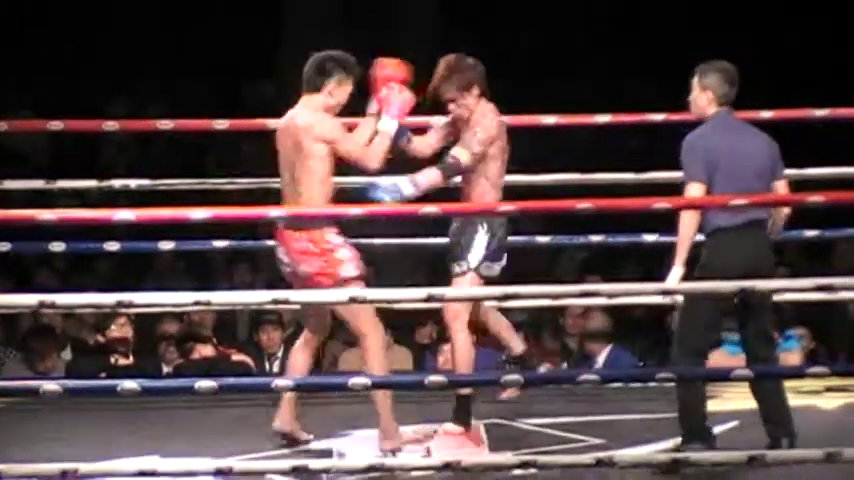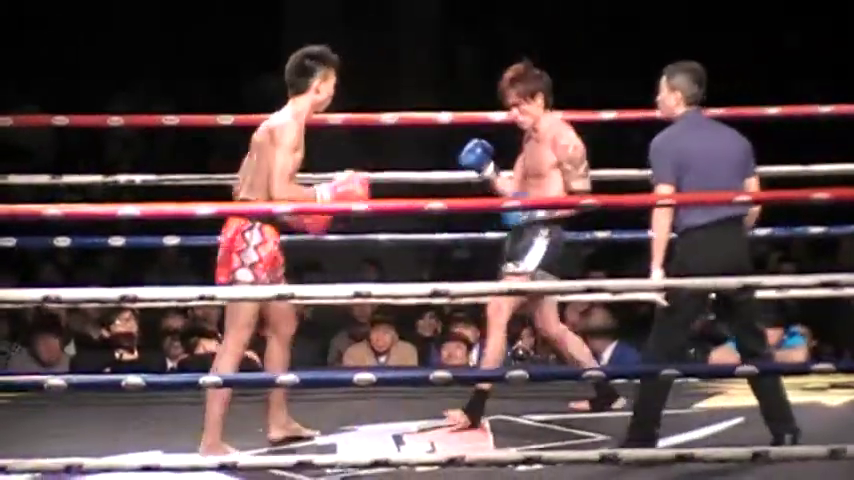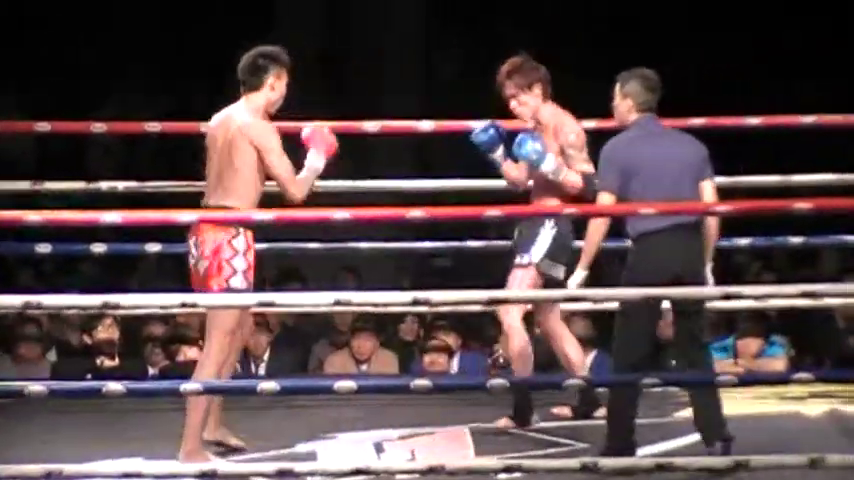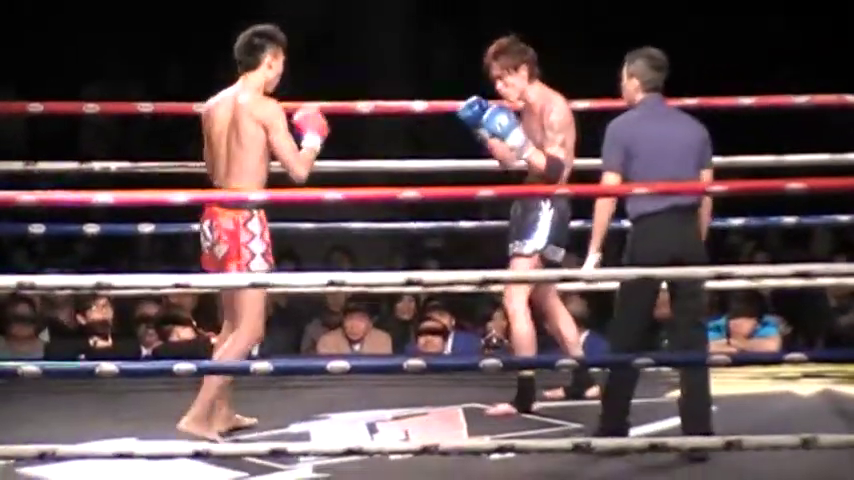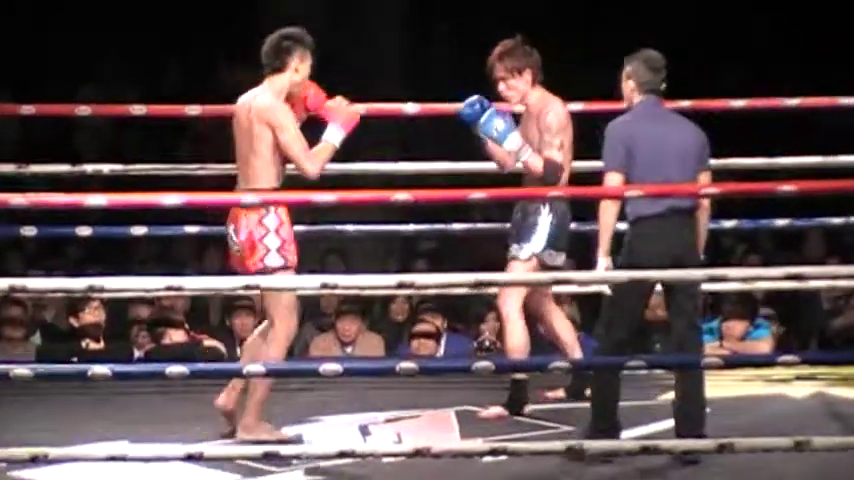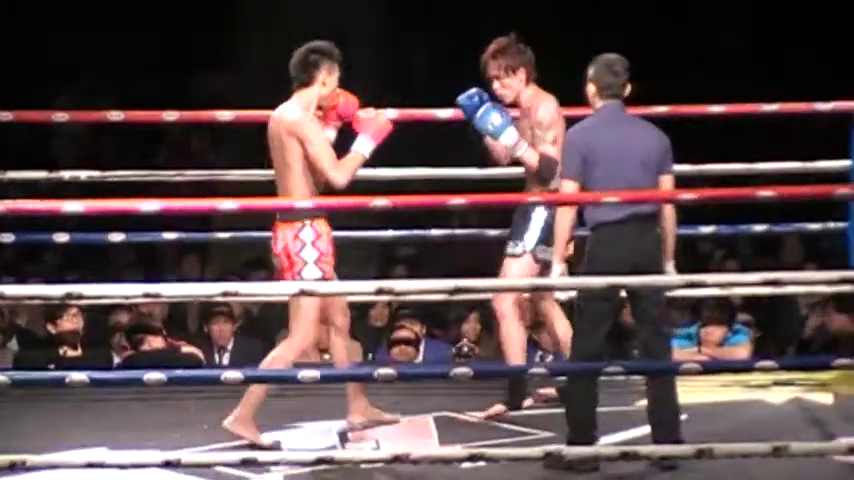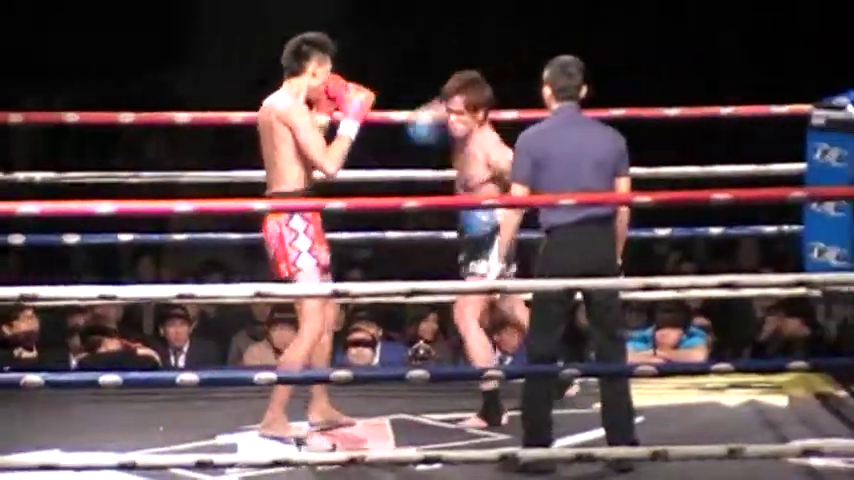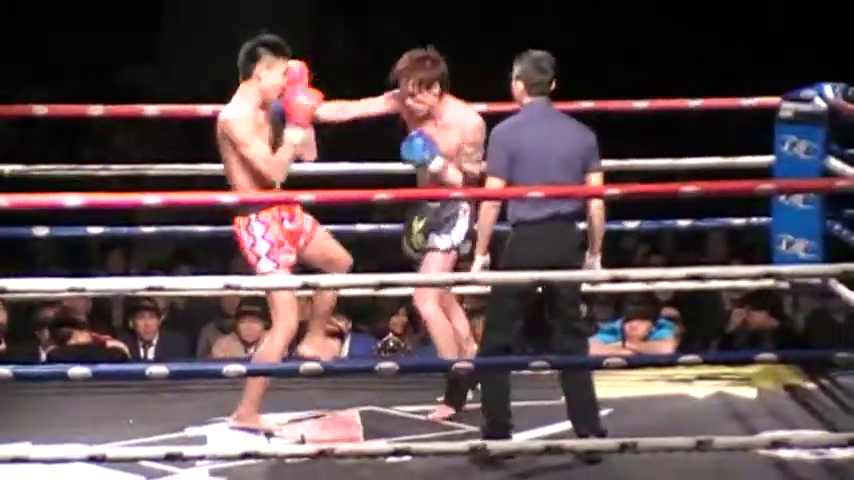
dt=0.3s
person 1, frame 1
left shoulder: (296, 121)
right shoulder: (317, 123)
left elbow: (353, 143)
right elbow: (372, 159)
left wrist: (378, 102)
right wrist: (393, 113)
left hip: (292, 239)
right hip: (317, 239)
left knee: (315, 330)
right knee: (373, 336)
left ankle: (285, 417)
right ankle: (389, 432)
person 1, frame 2
left shoulder: (277, 123)
right shoulder: (289, 128)
left elbow: (246, 184)
right elbow: (279, 193)
left wrist: (295, 215)
right wrist: (333, 193)
left hip: (255, 233)
right hip: (252, 233)
left knee: (285, 326)
right knee: (236, 341)
left ankle: (279, 422)
right ankle: (211, 439)
person 1, frame 3
left shoulder: (218, 121)
right shoulder: (260, 127)
right elbow: (296, 192)
right wrist: (318, 154)
left hip: (209, 231)
right hip: (231, 238)
left knee: (237, 333)
right knee: (217, 346)
left ankle: (211, 424)
right ankle: (191, 447)
person 1, frame 4
left shoulder: (213, 106)
right shoulder: (265, 108)
right elbow: (298, 172)
right wrist: (314, 136)
left hip: (217, 215)
right hip: (245, 219)
left knee: (235, 322)
right knee: (249, 329)
left ankle: (222, 413)
right ankle: (198, 415)
person 1, frame 5
left shoulder: (247, 102)
right shoulder: (273, 106)
right elbow: (310, 167)
left wrist: (297, 116)
right wrist: (337, 128)
left hip: (249, 216)
right hip: (265, 218)
left knee: (279, 317)
right knee: (285, 327)
left ankle: (233, 394)
right ankle: (250, 421)
person 1, frame 6
left shoulder: (282, 116)
right shoulder: (301, 120)
right elbow: (337, 177)
left wrist: (331, 126)
right wrist: (367, 139)
left hip: (297, 228)
right hip: (304, 230)
left knee: (339, 320)
right knee: (301, 338)
left ankle: (358, 409)
right ankle: (243, 416)
person 1, frame 7
left shoulder: (274, 104)
right shoulder: (291, 106)
right elbow: (329, 164)
left wrist: (332, 113)
right wrist: (352, 119)
left hip: (296, 218)
right hip: (293, 220)
left knee: (326, 313)
right knee: (313, 325)
left ankle: (320, 407)
right ankle: (274, 418)
person 1, frame 8
left shoulder: (264, 110)
right shoulder: (234, 117)
left elbow: (308, 153)
right elbow: (274, 172)
left wrist: (299, 118)
right wrist: (296, 126)
left hip: (282, 212)
right hip: (258, 221)
left knee: (341, 261)
right knee: (285, 322)
left ankle: (314, 340)
right ankle: (246, 412)
person 2, frame 1
left shoulder: (698, 140)
right shoulder: (763, 141)
left elbow: (692, 206)
right elbow: (783, 206)
left wrist: (679, 263)
left hip: (721, 249)
right hip: (759, 249)
left knee: (689, 346)
right knee: (760, 346)
left ankle: (696, 436)
right ankle: (782, 436)
person 2, frame 2
left shoulder: (667, 141)
right shoulder: (736, 139)
left elbow: (664, 208)
right elbow: (754, 203)
left wrist: (657, 266)
left hip: (696, 249)
right hip: (735, 246)
left knee: (663, 347)
right knee: (752, 342)
left ankle: (641, 438)
right ankle: (784, 430)
person 2, frame 3
left shoulder: (618, 148)
right shoulder: (692, 146)
left elbow: (603, 215)
right elbow: (712, 210)
left wrist: (582, 267)
right wrist: (707, 263)
left hip: (649, 253)
right hip: (689, 251)
left knee: (631, 356)
right knee: (695, 351)
left ankle: (620, 448)
right ankle: (716, 440)
person 2, frame 4
left shoulder: (623, 127)
right shoulder: (694, 128)
left elbow: (609, 194)
right elbow: (705, 195)
left wrist: (594, 248)
left hip: (648, 235)
right hip: (688, 234)
left knee: (628, 336)
right knee: (692, 336)
left ankle: (613, 430)
right ankle: (698, 432)
person 2, frame 5
left shoulder: (621, 128)
right shoulder: (691, 131)
left elbow: (612, 196)
right elbow: (704, 200)
left wrist: (603, 253)
right wrist: (696, 249)
left hip: (645, 237)
right hip: (684, 236)
left knee: (613, 337)
right knee: (688, 338)
left ankle: (603, 434)
right ankle: (692, 436)
person 2, frame 6
left shoulder: (580, 135)
right shoulder: (654, 135)
left elbow: (568, 203)
right elbow: (667, 204)
left wrist: (558, 259)
right wrist: (667, 258)
left hip: (606, 244)
right hip: (646, 243)
left knee: (587, 348)
right knee: (656, 343)
left ankle: (581, 446)
right ankle: (668, 441)
person 2, frame 7
left shoulder: (533, 139)
right shoulder: (611, 138)
left elbow: (516, 206)
right elbow: (623, 207)
left wrist: (500, 258)
left hip: (560, 246)
right hip: (601, 244)
left knee: (542, 349)
right knee: (610, 346)
left ankle: (537, 448)
right ankle: (623, 445)
person 2, frame 8
left shoulder: (506, 132)
right shoulder: (582, 133)
left elbow: (492, 199)
right elbow: (596, 201)
left wrist: (481, 252)
right wrist: (595, 251)
left hip: (525, 241)
right hip: (566, 240)
left knee: (496, 340)
right knee: (571, 340)
left ankle: (497, 436)
right ankle: (589, 435)
person 3, frame 1
left shoulder: (486, 124)
right shoulder: (466, 116)
left elbow: (448, 170)
right elbow: (427, 145)
left wrist: (398, 189)
right wrist: (398, 132)
left hip: (482, 225)
right hip: (473, 221)
left knee: (456, 315)
right knee: (475, 308)
left ankle: (462, 415)
right ankle: (522, 358)
person 3, frame 2
left shoulder: (564, 139)
right shoulder: (531, 138)
left elbow: (581, 198)
right elbow: (513, 190)
left wrist: (535, 209)
right wrist: (486, 169)
left hip: (543, 235)
right hip: (530, 235)
left knee: (497, 313)
right knee: (548, 324)
left ankle: (475, 409)
right ankle: (606, 390)
person 3, frame 3
left shoulder: (566, 127)
right shoulder: (536, 128)
left elbow: (587, 184)
right elbow: (519, 180)
left wrist: (547, 164)
right wrist: (497, 152)
left hip: (550, 227)
right hip: (536, 225)
left knee: (509, 311)
right knee: (548, 319)
left ankle: (522, 409)
person 3, frame 4
left shoulder: (553, 108)
right shoulder: (528, 109)
left elbow: (556, 171)
right elbow: (508, 159)
left wrist: (517, 139)
right wrist: (484, 129)
left hip: (547, 209)
right hip: (531, 206)
left knee: (514, 299)
right knee: (545, 297)
left ankle: (524, 394)
right ankle: (583, 380)
person 3, frame 5
left shoulder: (552, 111)
right shoulder: (527, 112)
left elbow: (552, 174)
right elbow: (507, 163)
left wrist: (514, 141)
right wrist: (483, 128)
left hip: (546, 212)
right hip: (533, 211)
left knee: (509, 302)
right knee: (541, 302)
left ankle: (516, 396)
person 3, frame 6
left shoulder: (544, 107)
right shoulder: (526, 108)
left elbow: (547, 170)
right elbow: (503, 157)
left wrist: (509, 135)
right wrist: (481, 120)
left hip: (542, 211)
right hip: (538, 211)
left knee: (504, 302)
right knee: (542, 300)
left ankle: (516, 395)
person 3, frame 7
left shoulder: (495, 151)
right shoulder: (455, 123)
right elbow: (425, 117)
left wrist: (493, 218)
right wrist: (427, 118)
left hip: (498, 238)
right hip: (476, 235)
left knee: (465, 318)
right knee: (514, 311)
left ankle: (493, 409)
person 3, frame 8
left shoulder: (468, 123)
right shoulder: (403, 102)
left elbow: (472, 183)
right elbow: (350, 110)
left wrist: (436, 163)
left hip: (454, 210)
right hip: (424, 206)
left knee: (424, 298)
right knee: (442, 298)
left ankle: (456, 390)
